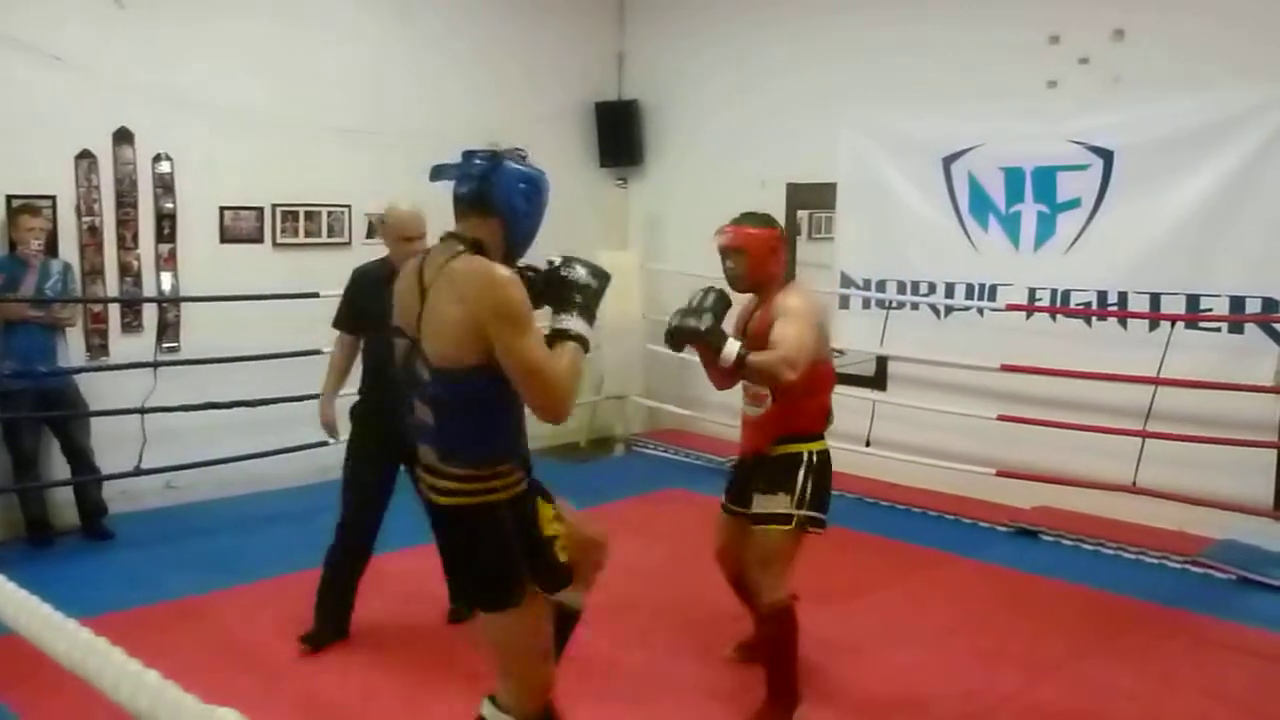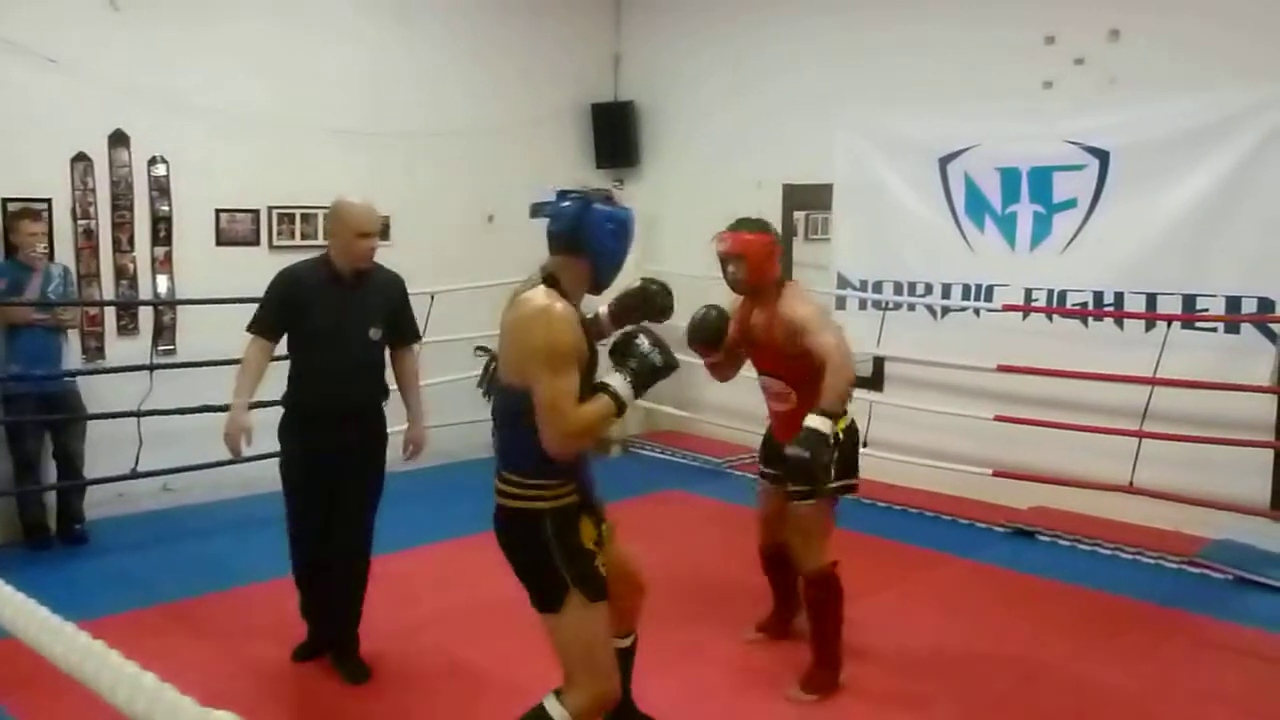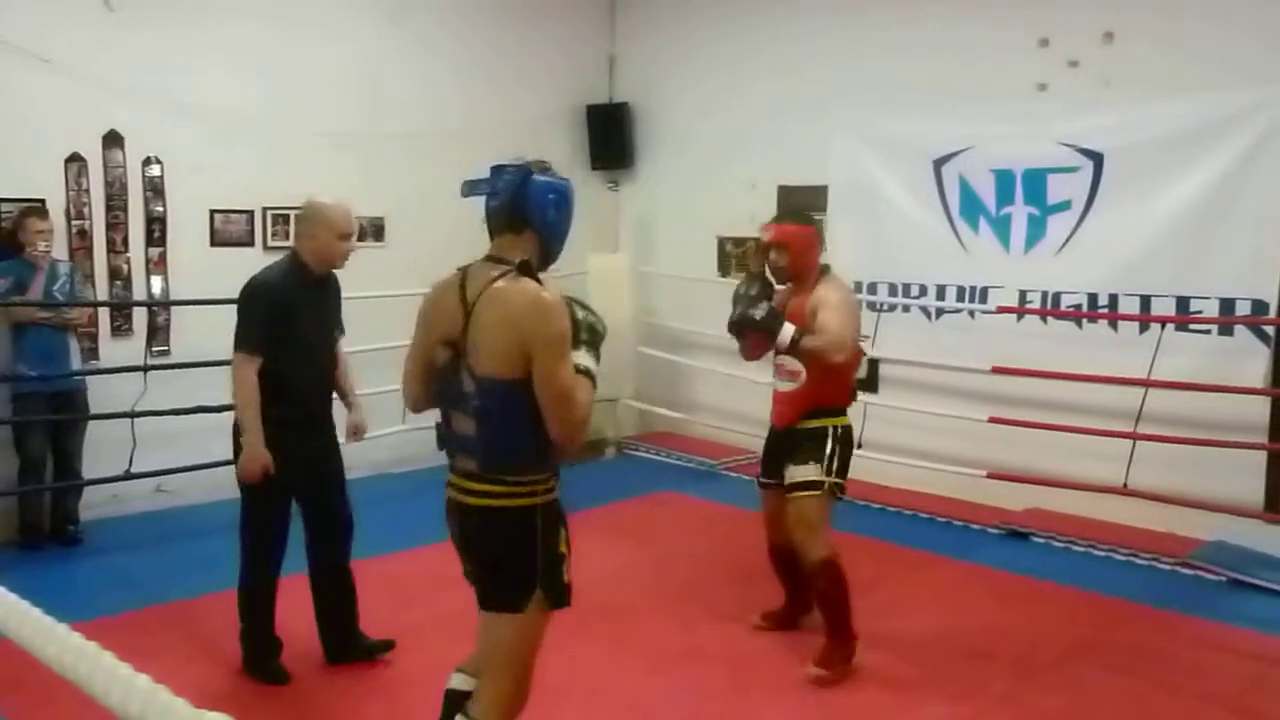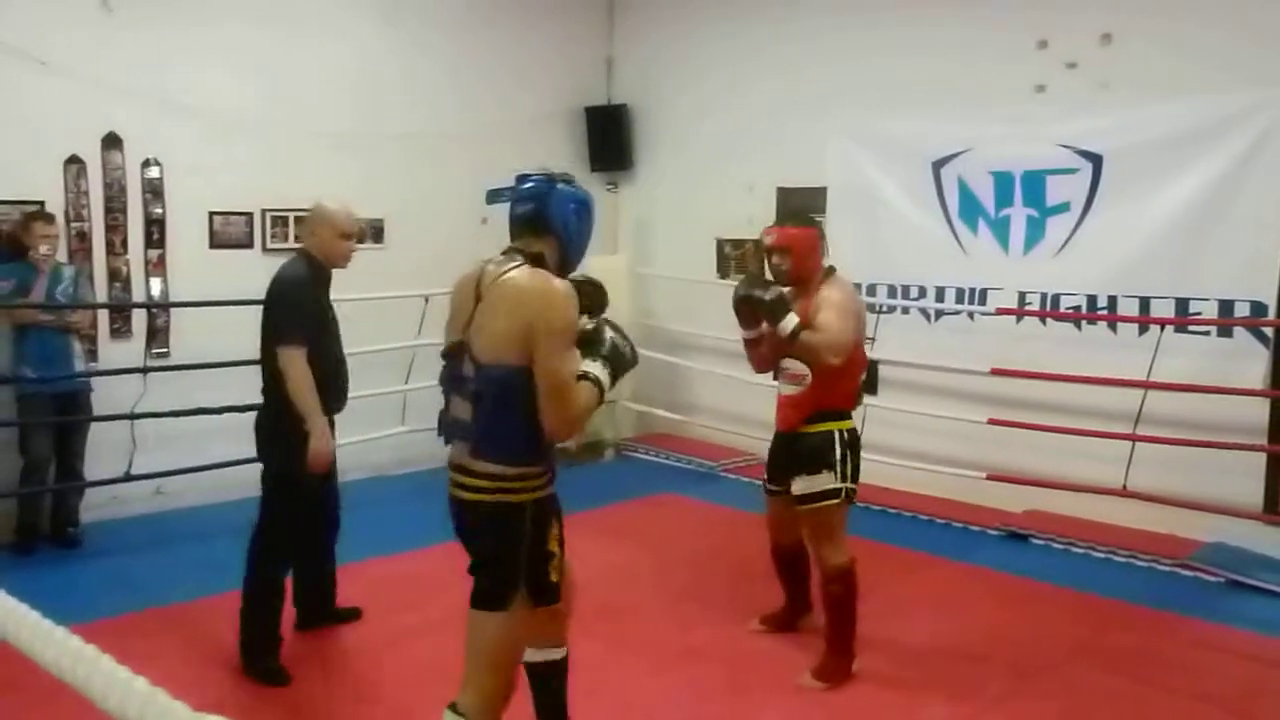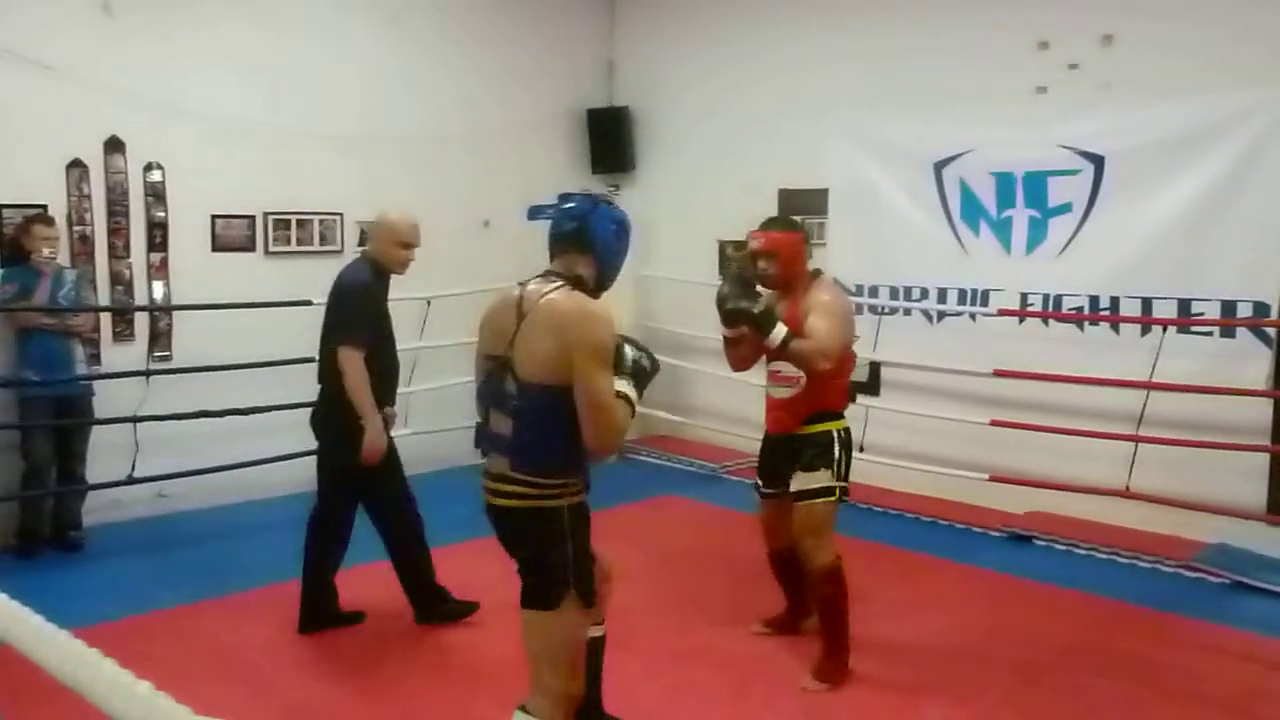
dt=0.5s
person 1, frame 1
left shoulder: (418, 274)
right shoulder: (493, 284)
right elbow: (553, 402)
right wrist: (574, 315)
left hip: (443, 479)
right hip: (488, 500)
left knee: (585, 547)
person 1, frame 2
left shoulder: (537, 299)
right shoulder: (550, 316)
right elbow: (563, 437)
left wrist: (613, 317)
right wrist: (626, 376)
left hip: (555, 497)
right hip: (541, 512)
left knee: (626, 585)
person 1, frame 3
left shoulder: (442, 296)
right shoulder: (537, 306)
left elbow: (415, 396)
right elbow: (569, 431)
right wrist: (583, 350)
left hip: (463, 497)
right hip: (518, 508)
left knee: (494, 656)
person 1, frame 4
left shoulder: (470, 284)
right shoulder: (549, 293)
right elbow: (560, 422)
right wrist: (602, 363)
left hip: (470, 484)
right hip: (512, 497)
left knee: (550, 607)
person 1, frame 5
left shoulder: (501, 307)
right shoulder: (585, 318)
right elbow: (601, 439)
right wrist: (628, 379)
left hip: (502, 493)
right hip: (548, 504)
left knee: (594, 584)
person 2, frame 1
left shoulder: (794, 306)
right shoulder: (753, 307)
left elbow: (787, 368)
right elbow: (727, 374)
left wrist: (721, 347)
right wrist: (704, 336)
left hip: (796, 458)
right hip: (757, 453)
left knee: (765, 579)
right knee: (730, 558)
right ankle: (768, 634)
person 2, frame 2
left shoulder: (797, 309)
right shoulder: (744, 308)
left elbow: (841, 363)
right elbow: (725, 371)
left wrist: (815, 432)
right wrist: (708, 346)
left hip: (822, 436)
right hip: (783, 433)
left knee: (808, 548)
right knee: (769, 530)
left ankle: (826, 663)
right ankle: (784, 612)
person 2, frame 3
left shoulder: (832, 295)
right shoulder: (785, 294)
left elbow: (837, 352)
right elbow: (753, 353)
left wrist: (778, 329)
right wrist: (750, 317)
left hip: (821, 431)
right hip: (784, 428)
left knee: (809, 535)
right knee: (776, 527)
left ankle: (841, 644)
right ankle: (797, 605)
person 2, frame 4
left shoulder: (837, 296)
right shoulder: (791, 298)
left elbow: (832, 354)
right elbow: (762, 363)
left wrist: (783, 317)
right wrist: (751, 322)
left hip: (826, 435)
right hip: (790, 432)
left knee: (827, 543)
right knee: (780, 528)
left ankle: (840, 655)
right ankle: (795, 608)
person 2, frame 5
left shoulder: (825, 298)
right shoulder: (772, 300)
left elbow: (823, 359)
right elbow: (740, 361)
left wrist: (770, 328)
right wrist: (733, 319)
left hip: (820, 435)
right hip: (779, 434)
left knee: (815, 545)
right knee: (776, 531)
left ankle: (836, 655)
right ankle: (798, 610)
person 3, frame 1
right shoulder: (365, 280)
right elbow: (348, 341)
right wrist: (328, 398)
right hip: (374, 414)
right knee: (357, 516)
right ankle: (332, 617)
person 3, frame 2
left shoulder: (389, 286)
right shoulder: (295, 282)
left elbow: (403, 354)
right elbow: (261, 344)
left wrist: (416, 418)
right wrist: (239, 407)
left hip: (364, 429)
right hip: (304, 427)
left knee: (352, 539)
right knee: (307, 536)
left ankle: (345, 642)
right ankle: (319, 628)
person 3, frame 3
left shoulder: (327, 284)
right shoulder: (268, 288)
right elbow: (246, 367)
left wrist: (352, 405)
right wrist: (252, 441)
left hip: (318, 429)
right hip: (271, 435)
left knee: (333, 533)
right knee: (264, 543)
left ankle: (343, 638)
right ankle: (259, 650)
person 3, frame 4
left shoulder: (313, 279)
right shoulder: (295, 282)
right elbow: (290, 360)
right wrist: (317, 428)
left hip: (311, 425)
right hip: (291, 430)
left knee: (320, 519)
right knee: (279, 535)
left ankle: (316, 606)
right ankle: (258, 647)
person 3, frame 5
left shoulder: (362, 278)
right shoulder: (360, 285)
right elbow: (349, 359)
left wrist: (379, 409)
right wrist: (372, 423)
left hip: (337, 414)
right hip: (350, 419)
left knee: (333, 511)
right knee: (396, 511)
left ankle: (317, 607)
right ankle: (429, 600)
person 4, frame 1
left shoulder: (61, 268)
left elbow: (71, 316)
left wrist: (29, 312)
right wrist: (31, 269)
left hip: (56, 374)
left knee: (81, 448)
left ankle: (93, 517)
right ankle: (37, 525)
person 4, frame 2
left shoulder: (61, 272)
left elbow: (74, 318)
left wrist: (33, 316)
right wrist: (35, 272)
left hip: (60, 378)
left knee: (72, 455)
left ankle: (71, 522)
right ankle: (35, 528)
person 4, frame 3
left shoulder: (68, 270)
left elbow: (82, 316)
left wrist: (39, 314)
right wrist: (39, 271)
left hip: (69, 378)
right hip: (29, 380)
left knee: (70, 457)
right knee: (33, 458)
left ankle: (66, 523)
right ankle: (31, 528)
person 4, frame 4
left shoulder: (72, 274)
left elbow: (84, 320)
left wrist: (43, 317)
right wrist: (42, 273)
left hip: (73, 379)
right hip: (34, 382)
left knee: (72, 458)
right knee: (37, 458)
left ankle: (65, 524)
right ankle: (28, 530)
person 4, frame 5
left shoulder: (73, 278)
left elbow: (87, 323)
left wrist: (44, 320)
right wrist: (44, 277)
left hip: (74, 383)
right hip: (35, 386)
left knee: (73, 462)
right knee: (38, 462)
left ankle: (67, 527)
right ankle: (30, 533)
